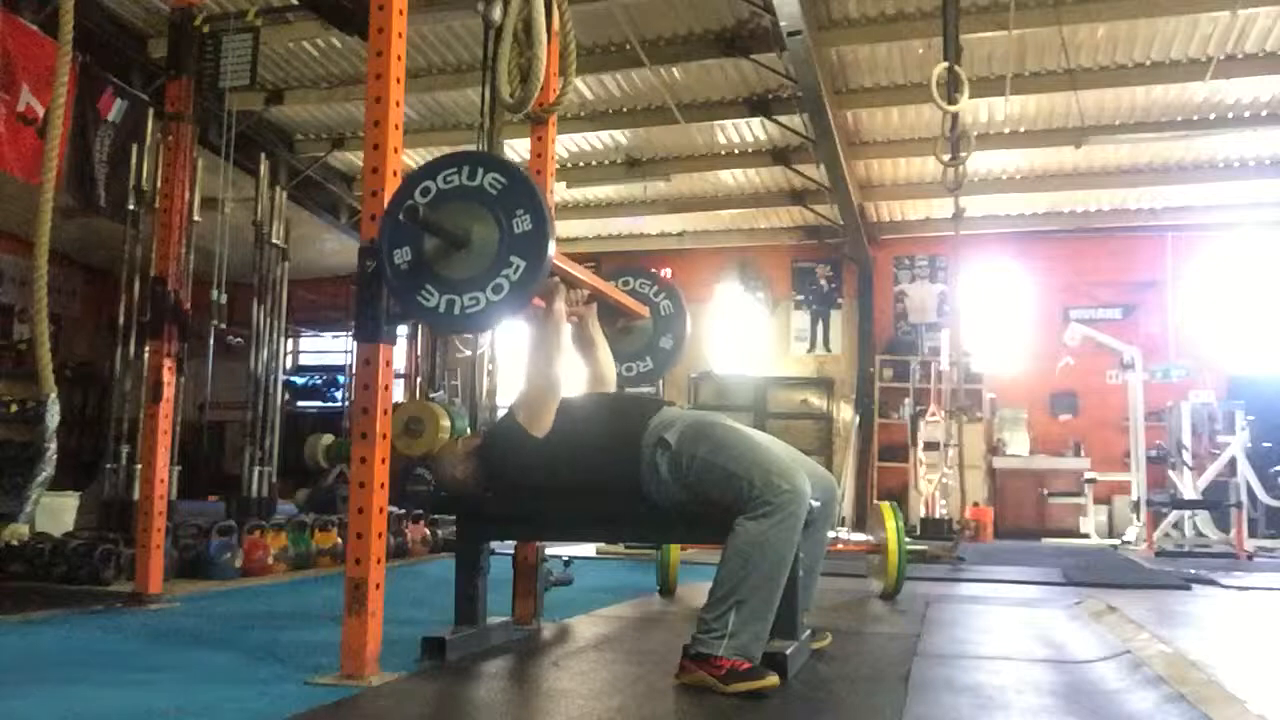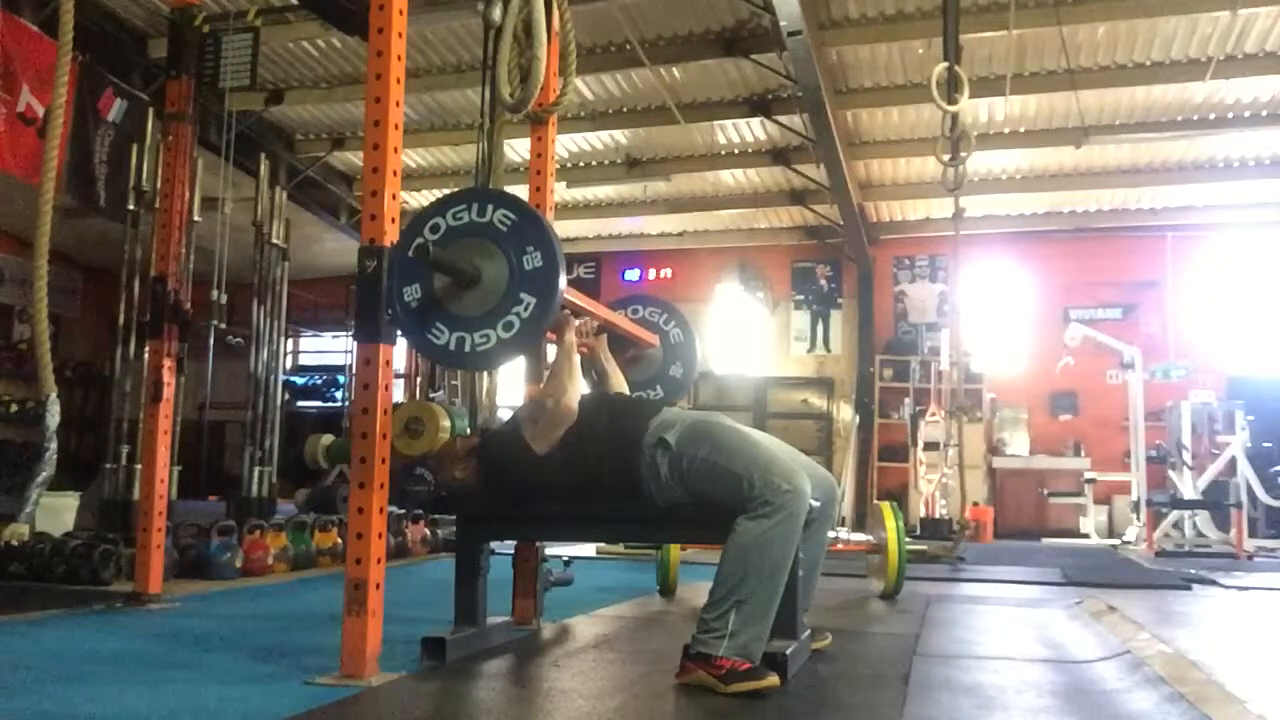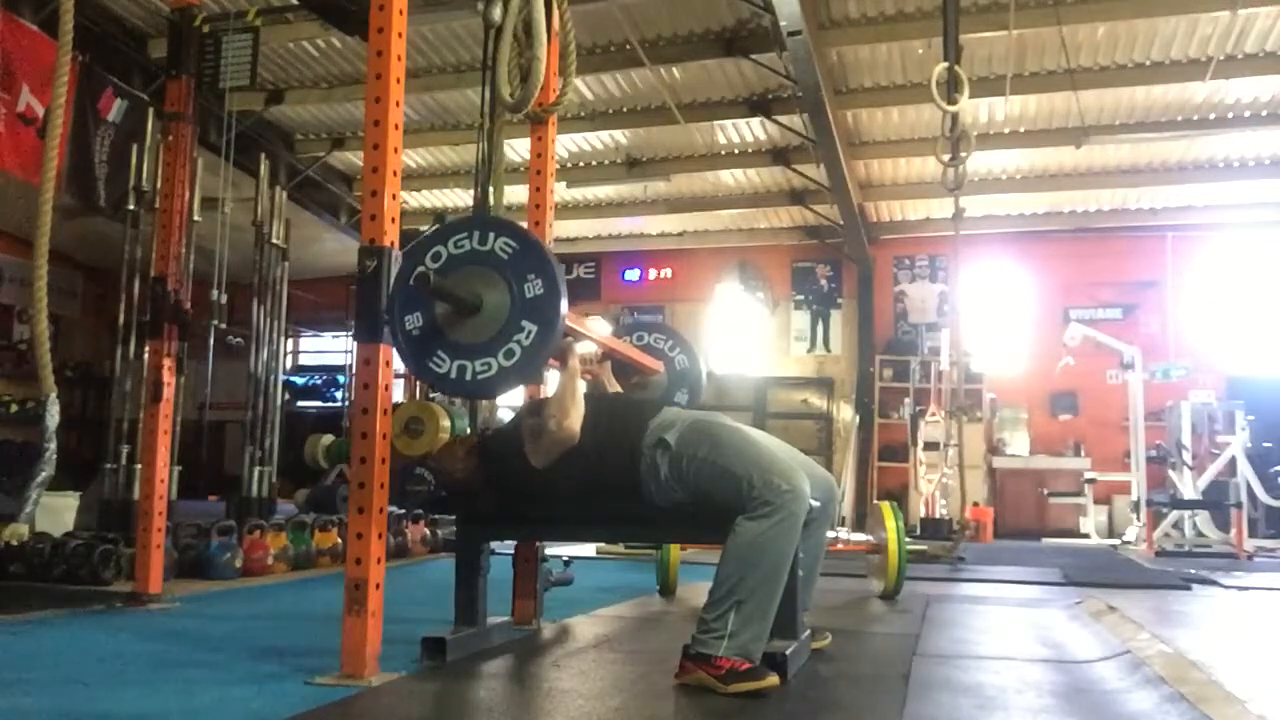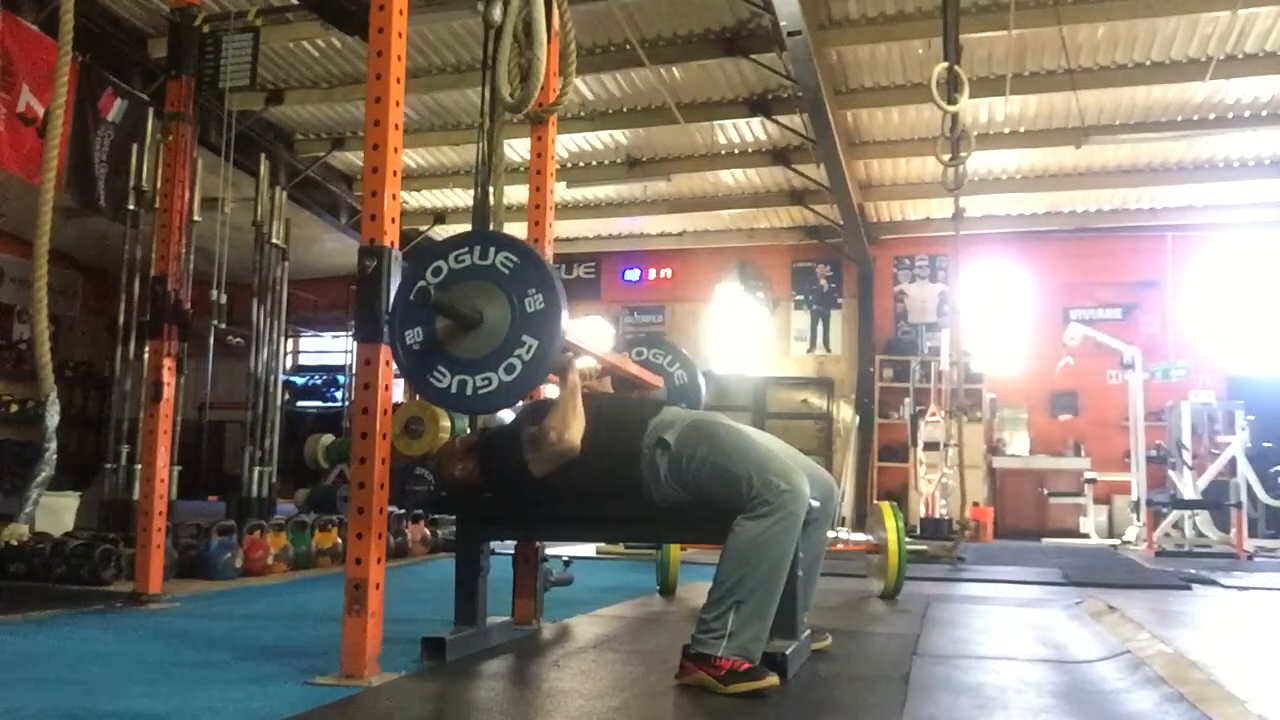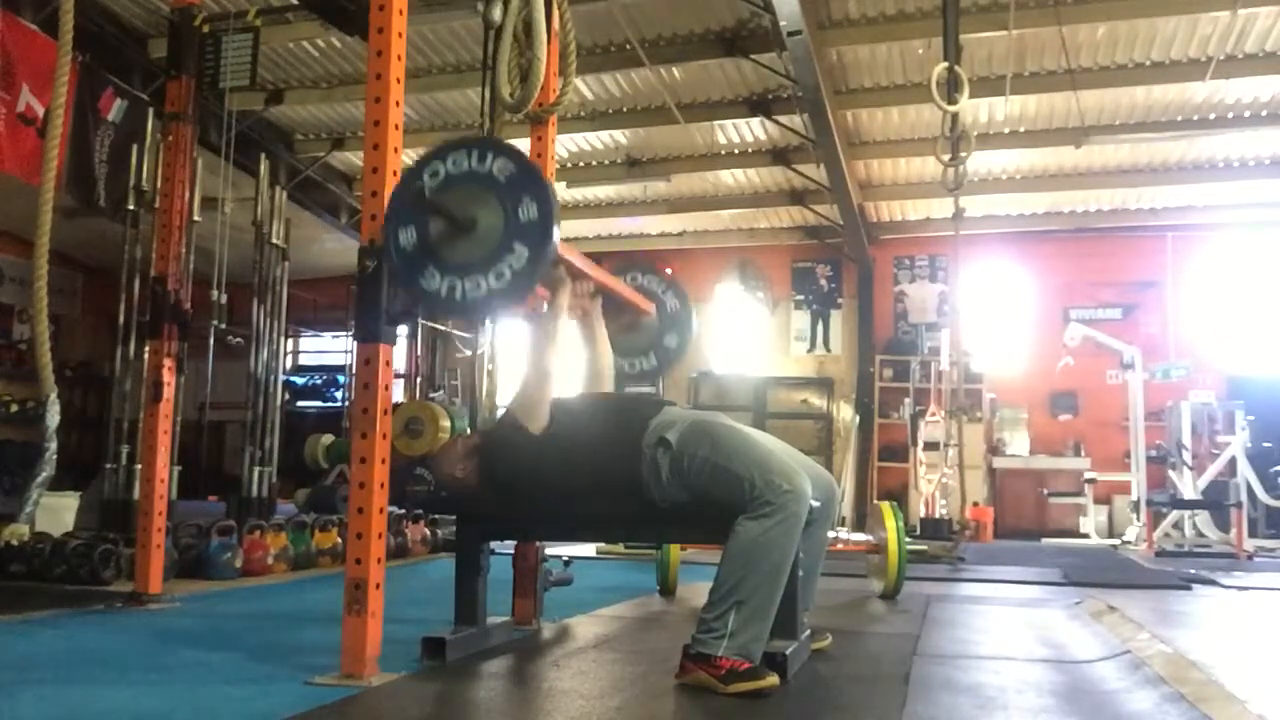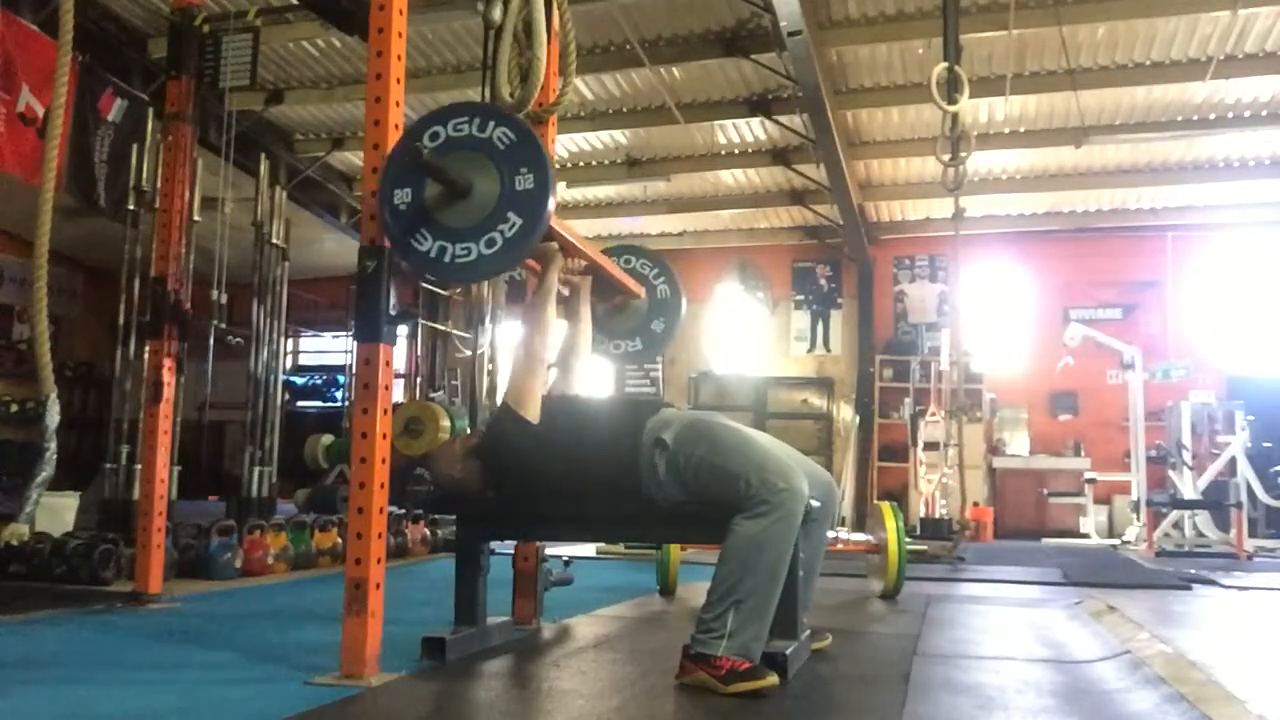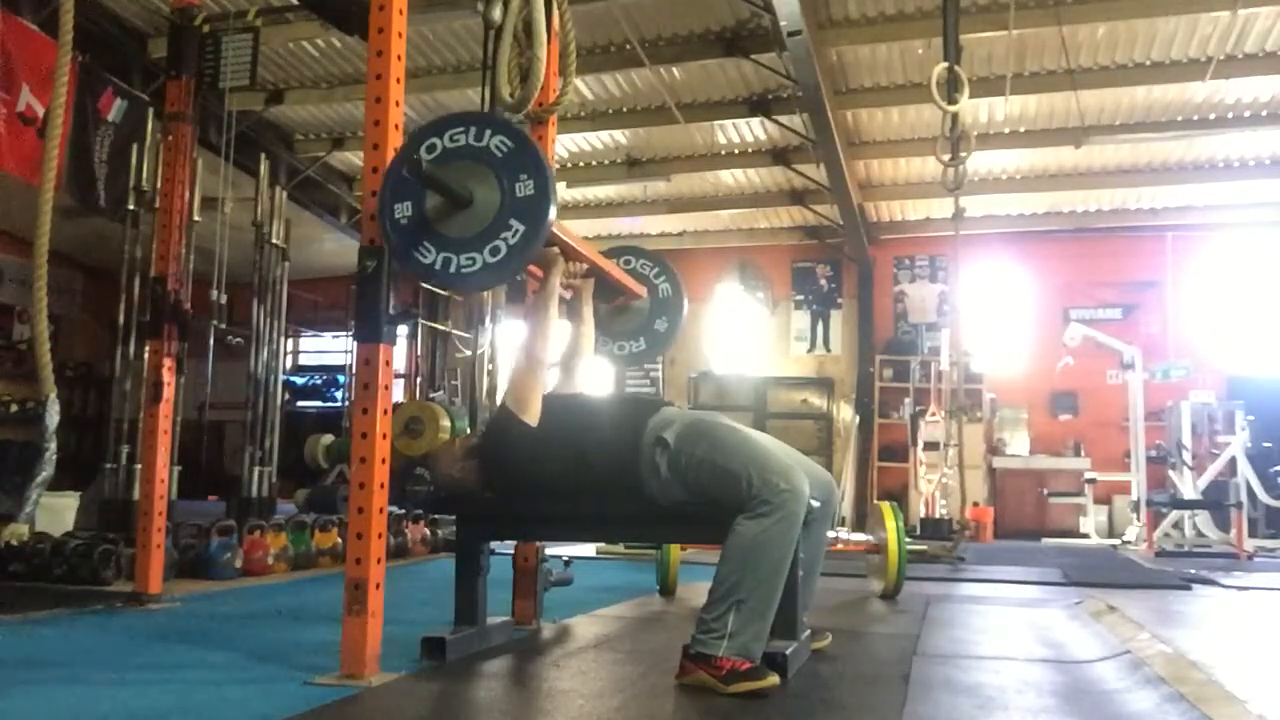
dt=0.7s
person 1, frame 1
left shoulder: (530, 436)
right shoulder: (503, 452)
left elbow: (603, 389)
right elbow: (546, 383)
left wrist: (588, 321)
right wrist: (555, 308)
left knee: (818, 490)
right knee: (782, 490)
left ankle: (779, 621)
right ankle: (716, 653)
person 1, frame 2
left shoulder: (510, 446)
right shoulder: (501, 455)
left elbow: (616, 408)
right elbow: (562, 406)
left wrist: (599, 352)
right wrist: (564, 340)
left knee: (818, 491)
right knee: (782, 491)
left ankle: (780, 620)
right ankle: (716, 653)
person 1, frame 3
left shoulder: (516, 440)
right shoulder: (501, 453)
right elbow: (564, 429)
left wrist: (603, 377)
right wrist: (569, 364)
left knee: (818, 491)
right knee: (783, 492)
left ankle: (779, 620)
right ankle: (714, 653)
person 1, frame 4
left shoulder: (515, 440)
right shoulder: (501, 452)
right elbow: (564, 441)
left wrist: (602, 391)
right wrist: (569, 379)
left knee: (817, 490)
right knee: (782, 492)
left ankle: (780, 620)
right ankle: (717, 653)
person 1, frame 5
left shoulder: (529, 440)
right shoulder: (503, 455)
left elbow: (600, 388)
right elbow: (542, 374)
left wrist: (593, 316)
right wrist: (559, 296)
left knee: (818, 490)
right knee: (785, 490)
right ankle: (717, 654)
person 1, frame 6
left shoulder: (534, 435)
right shoulder: (504, 451)
left elbow: (570, 364)
right elbow: (533, 355)
left wrist: (581, 294)
right wrist: (549, 272)
left knee: (817, 490)
right knee: (780, 489)
right ankle: (716, 653)
person 1, frame 7
left shoulder: (536, 431)
right shoulder: (503, 451)
left elbow: (572, 367)
right elbow: (534, 358)
left wrist: (582, 296)
right wrist: (551, 274)
left knee: (817, 489)
right knee: (782, 490)
left ankle: (777, 621)
right ankle: (716, 653)
